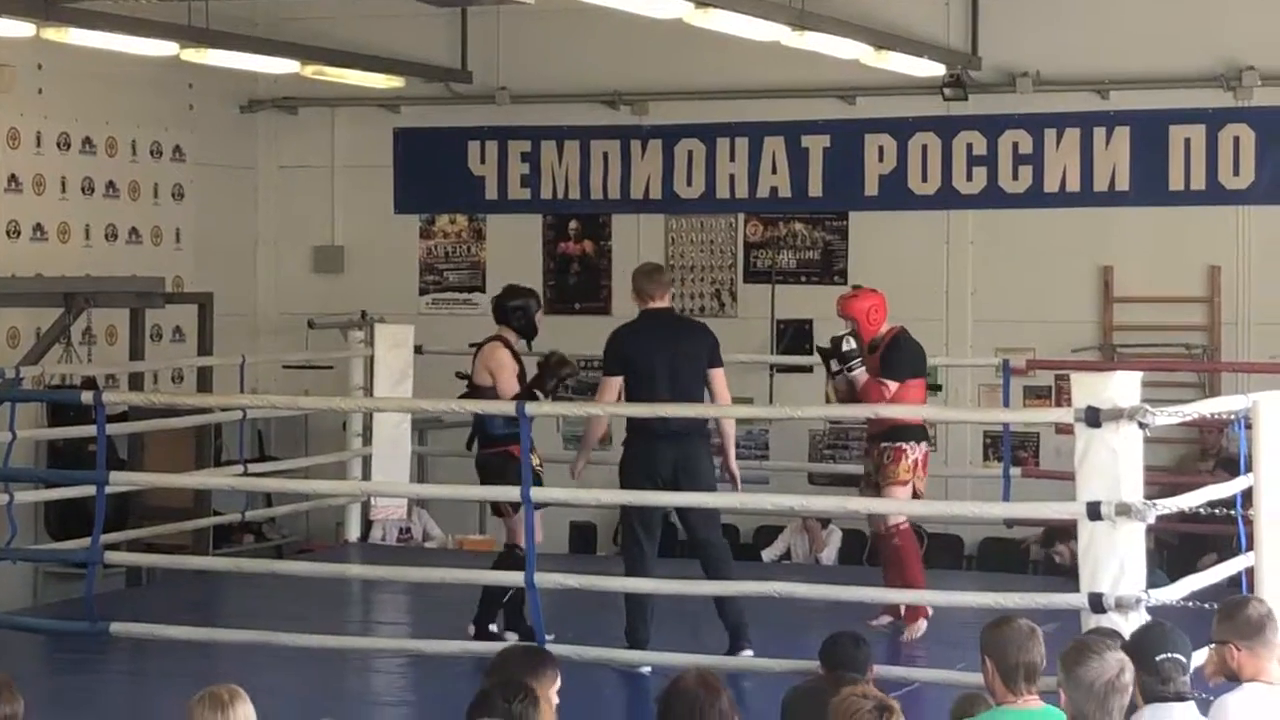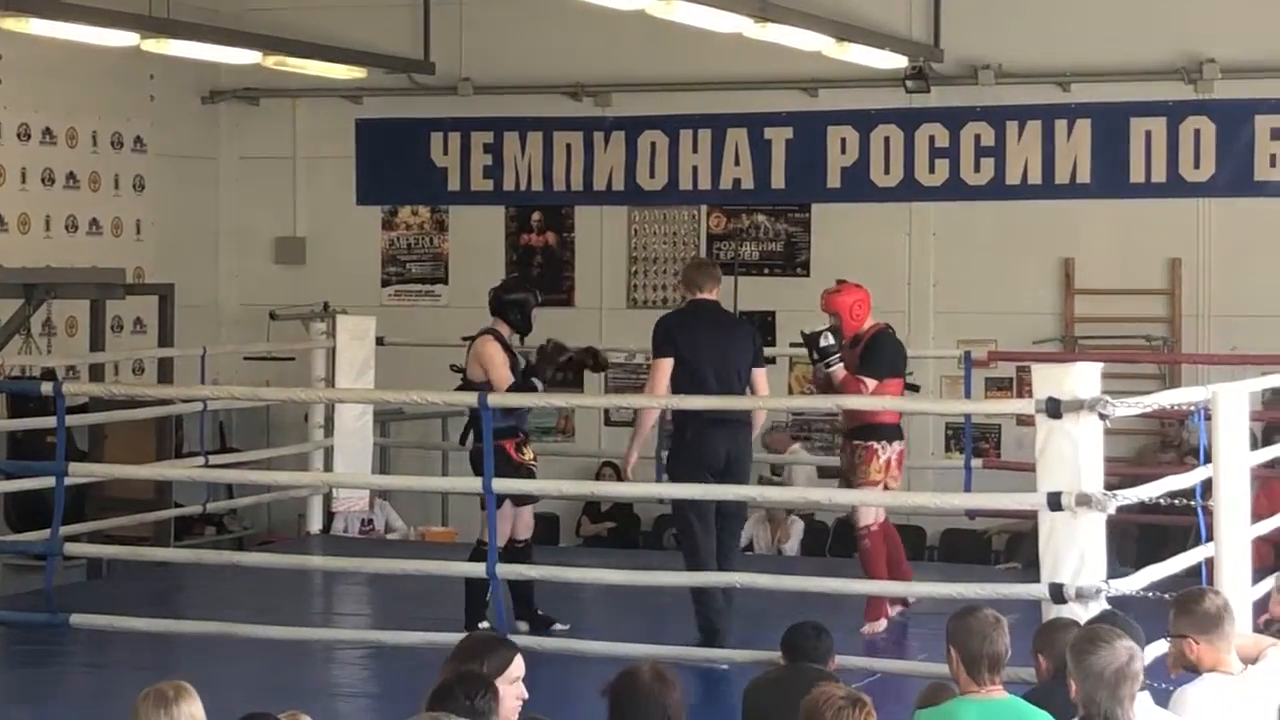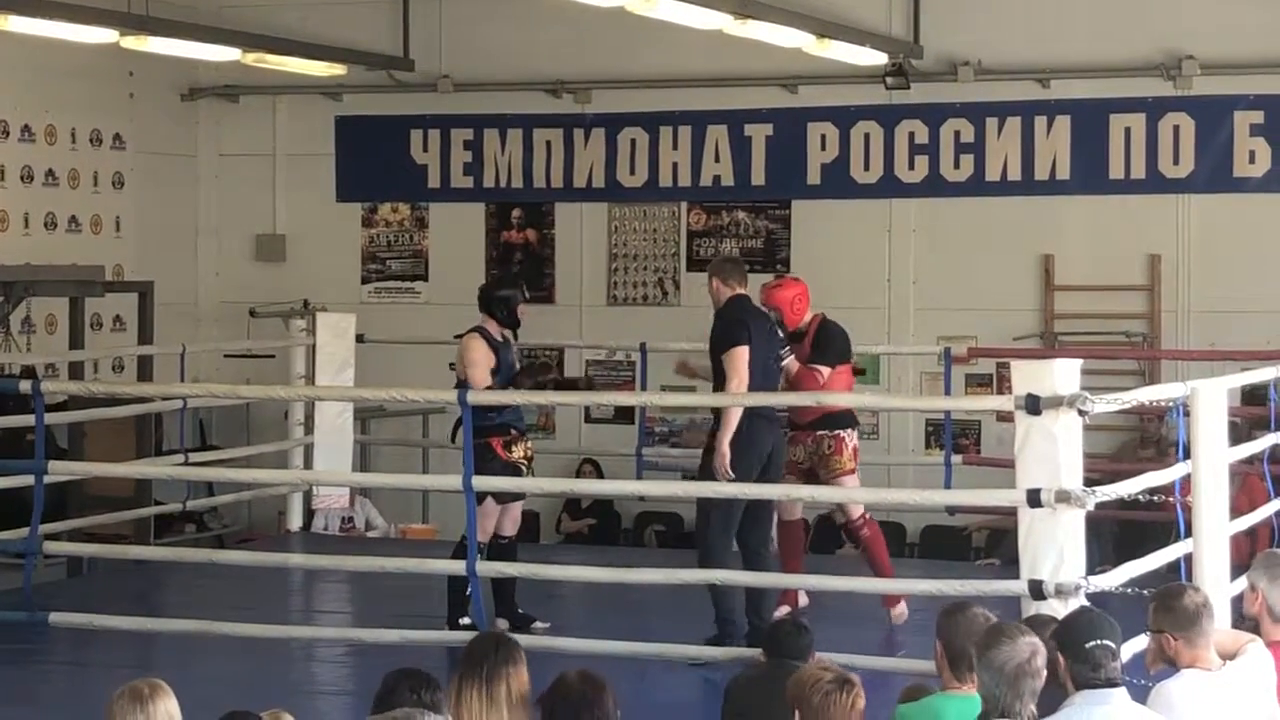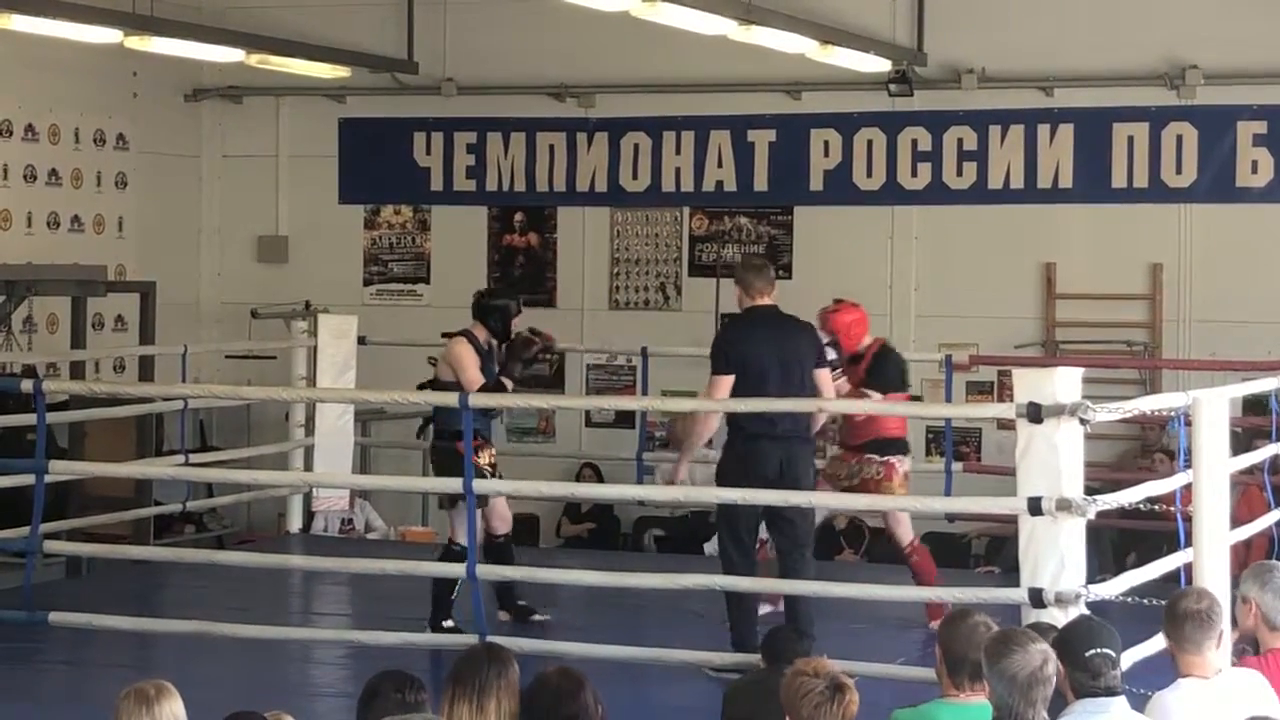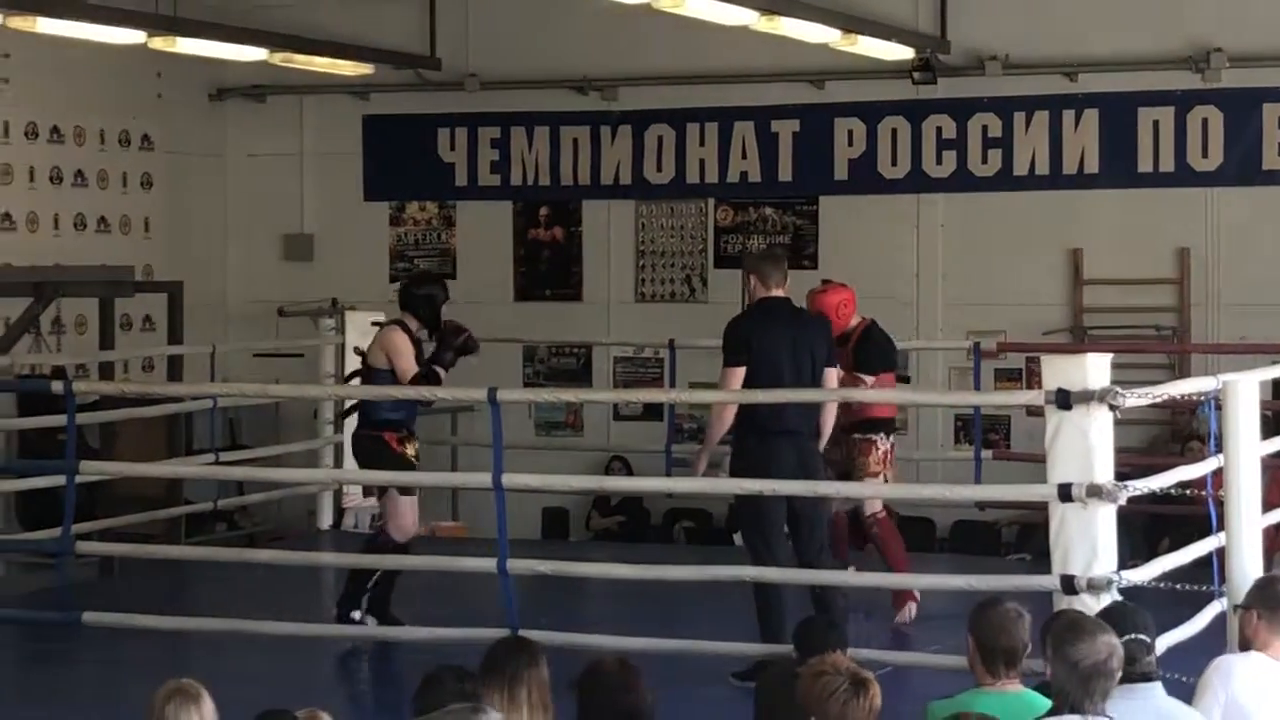
dt=1s
person 1, frame 1
left shoulder: (624, 338)
right shoulder: (700, 333)
left elbow: (605, 406)
right elbow: (722, 400)
left wrist: (583, 455)
right wrist: (729, 455)
left hip: (645, 451)
right hip: (693, 449)
left knee: (640, 552)
right knee: (711, 544)
left ankle: (638, 647)
right ankle: (740, 637)
person 1, frame 2
left shoulder: (672, 325)
right shoulder: (744, 329)
left elbow: (656, 392)
right elbow: (762, 398)
left wrist: (634, 448)
left hip: (695, 439)
right hip: (736, 440)
left knee: (698, 540)
right knee: (728, 540)
left ankle: (713, 638)
right ankle: (720, 632)
person 1, frame 3
left shoulder: (729, 316)
right shoulder: (764, 321)
left elbow: (738, 381)
left wrist: (722, 440)
right wrist: (700, 372)
left hip: (742, 433)
right hip: (771, 433)
left knee: (714, 535)
right knee: (756, 538)
left ankle: (729, 632)
right ankle: (760, 631)
person 1, frame 4
left shoulder: (732, 334)
right shoulder: (804, 332)
left elbow: (715, 407)
right elbow: (827, 399)
left wrist: (683, 460)
left hip: (747, 453)
right hip: (796, 454)
left knee: (739, 555)
right knee: (797, 555)
left ankle: (746, 654)
person 1, frame 5
left shoulder: (743, 326)
right shoulder: (816, 326)
left elbow: (728, 400)
right elbow: (830, 398)
left wrist: (705, 452)
left hip: (759, 452)
right hip: (805, 452)
left knee: (767, 557)
right knee: (816, 551)
person 2, frame 1
left shoulder: (501, 350)
right shoulder: (497, 352)
right elbow: (516, 406)
left wrist: (546, 378)
right wrist: (547, 382)
left hip: (508, 455)
right hip: (503, 456)
left knee: (522, 541)
right knee: (526, 543)
left ankle: (514, 624)
right ankle: (483, 623)
person 2, frame 2
left shoulder: (499, 344)
right shoulder: (487, 345)
left elbow: (518, 382)
right elbow: (512, 397)
left wrist: (571, 359)
right wrist: (543, 367)
left hip: (511, 449)
right hip: (497, 451)
left knee: (521, 533)
right knee: (495, 538)
left ankle: (527, 614)
right ankle: (474, 621)
person 2, frame 3
left shoulder: (504, 339)
right shoulder: (475, 343)
right elbow: (484, 399)
left wrist: (562, 383)
right wrist: (525, 380)
left hip: (512, 446)
right hip: (490, 448)
left knee: (508, 532)
right knee: (481, 534)
left ankle: (507, 612)
right ankle: (457, 617)
person 2, frame 4
left shoulder: (487, 347)
right shoulder: (460, 348)
left elbow: (499, 393)
right elbow: (485, 398)
left wrist: (525, 356)
right wrist: (515, 363)
left hip: (478, 447)
right hip: (457, 449)
left knee: (501, 523)
right knee: (464, 536)
left ankle: (509, 603)
right ankle: (440, 619)
person 2, frame 5
left shoulder: (404, 336)
right shoulder: (394, 336)
left elbow: (416, 378)
right elbow: (419, 389)
left wrist: (446, 352)
right wrist: (447, 354)
left hip: (396, 441)
right hip: (382, 441)
left knee: (403, 527)
right knee: (402, 529)
left ankle: (377, 610)
right ankle: (350, 605)
person 3, frame 1
left shoulder: (902, 346)
right shoulder: (868, 349)
left elbow: (877, 397)
right elbow: (848, 400)
left wrist: (853, 362)
right wrist: (836, 367)
left hip: (904, 442)
right hip: (879, 443)
left knee: (893, 521)
right knee: (879, 527)
left ankle: (919, 604)
right ankle: (897, 602)
person 3, frame 2
left shoulder: (883, 343)
right shoulder: (853, 342)
left elbow: (857, 393)
right elbow: (829, 389)
left wrist: (831, 358)
right wrist: (817, 356)
left hip: (879, 440)
right hip: (856, 439)
left knee: (864, 522)
right knee: (876, 519)
left ankle: (879, 608)
right ankle: (902, 586)
person 3, frame 3
left shoulder: (830, 333)
right shoulder: (789, 337)
left elbow: (812, 383)
left hip: (834, 430)
right hip: (800, 432)
left knee: (853, 512)
right knee: (787, 512)
left ankle: (892, 593)
right ankle: (793, 593)
person 3, frame 4
left shoulder: (887, 360)
right shoulder: (846, 358)
left elbow: (860, 409)
left wrist: (834, 372)
left hip: (885, 456)
right hip: (850, 453)
left knee: (901, 537)
left ankle: (937, 606)
person 3, frame 5
left shoulder: (873, 340)
right shoulder: (842, 338)
left elbow: (856, 391)
right elbow: (835, 385)
left hip: (873, 433)
right hip: (847, 432)
left knee: (870, 510)
left ankle: (906, 590)
right ankle: (843, 570)
